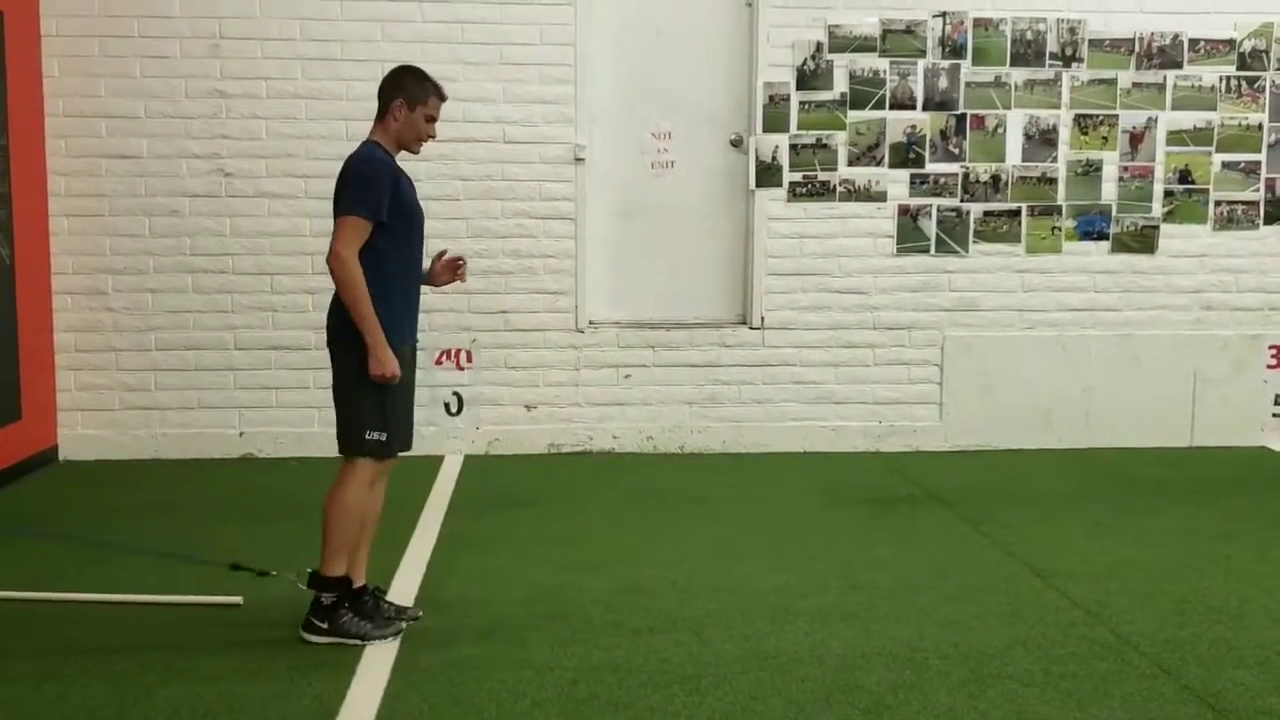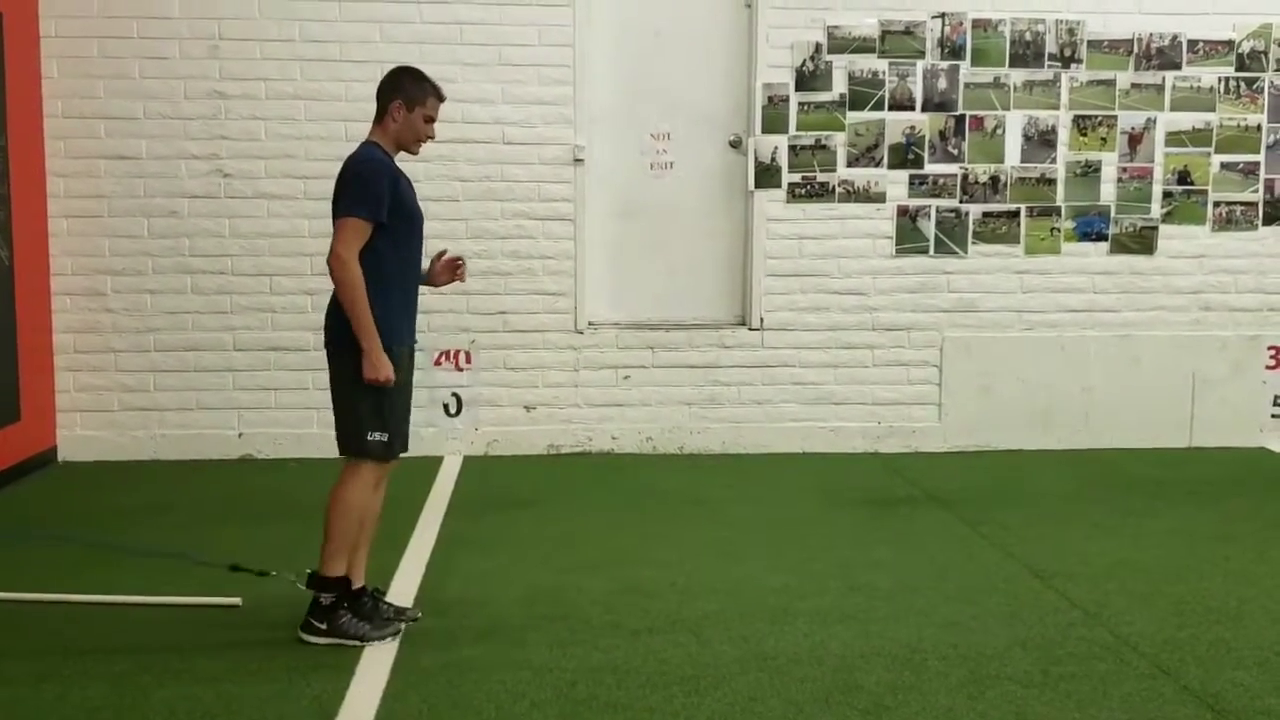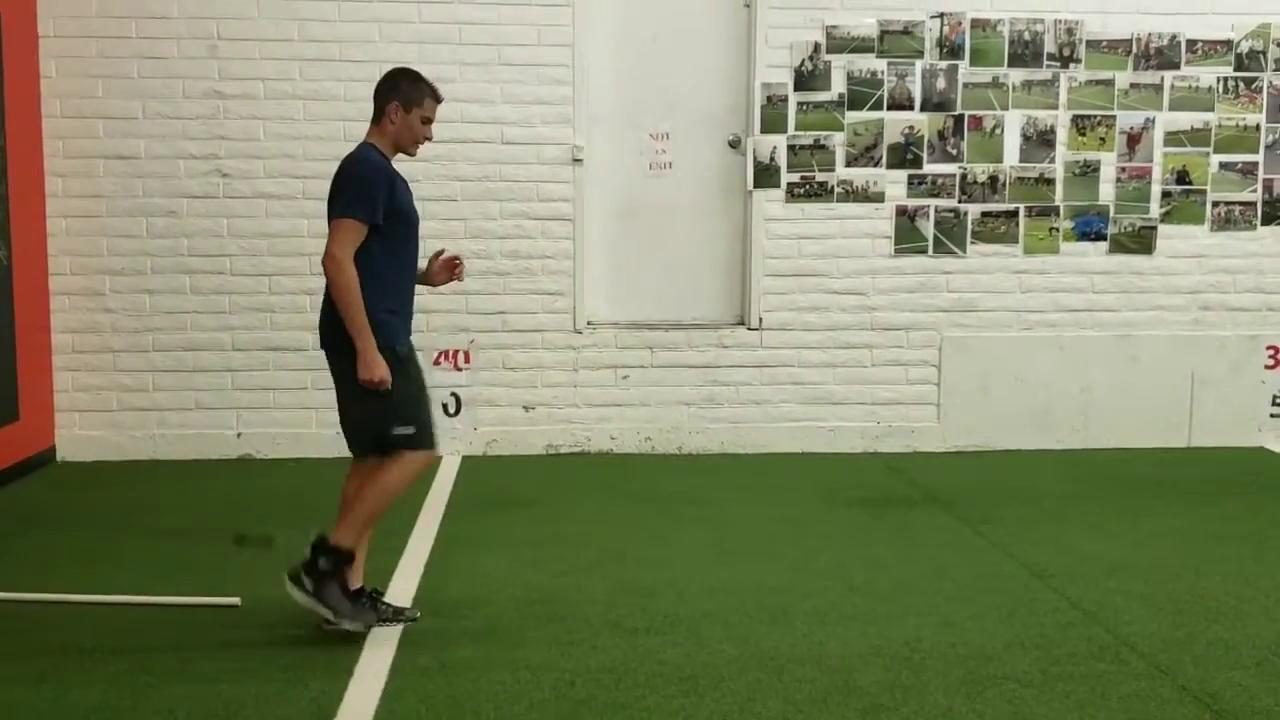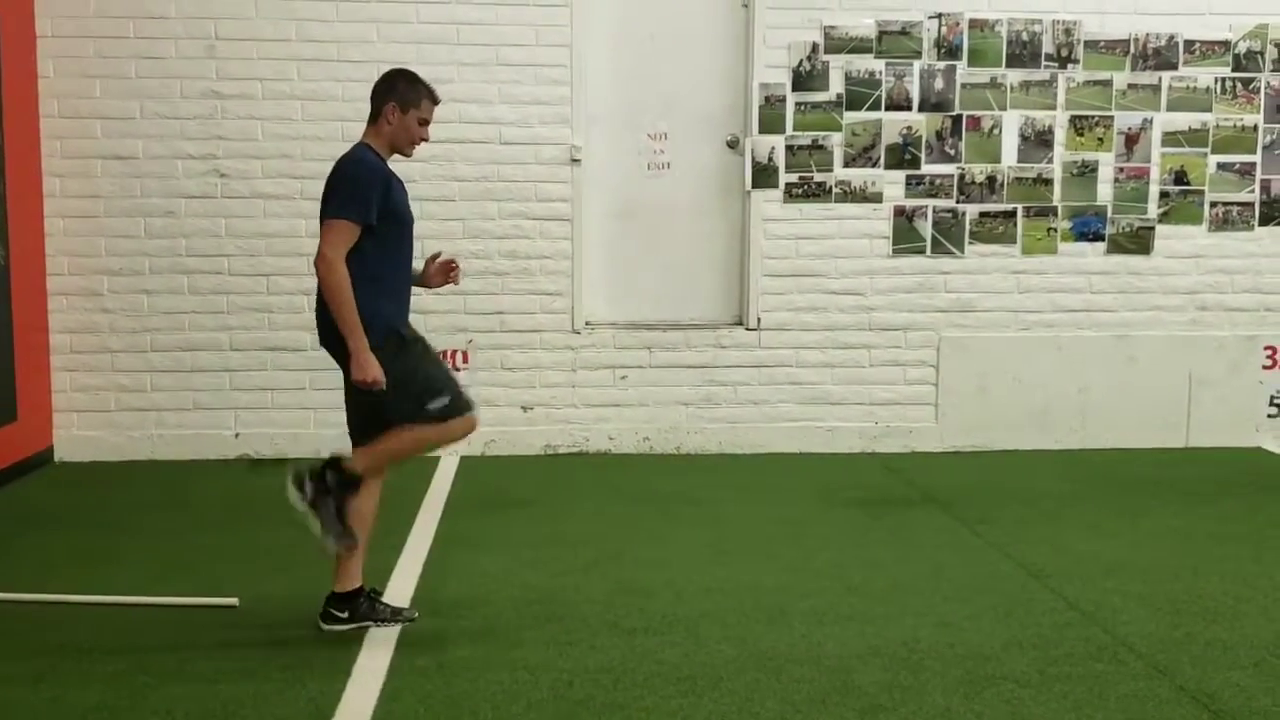
dt=0.1s
person 1, frame 1
left shoulder: (385, 170)
right shoulder: (371, 168)
right elbow: (343, 257)
left wrist: (428, 275)
right wrist: (377, 345)
left hip: (387, 337)
right hip: (370, 341)
left knee: (376, 463)
right knee: (365, 463)
left ankle: (355, 592)
right ankle: (327, 604)
person 1, frame 2
left shoulder: (384, 171)
right shoulder: (370, 169)
right elbow: (343, 259)
left wrist: (427, 275)
right wrist: (372, 349)
left hip: (386, 340)
right hip: (369, 344)
left knee: (376, 465)
right knee: (367, 465)
left ankle: (354, 593)
right ankle: (326, 604)
person 1, frame 3
left shoulder: (380, 173)
right shoulder: (366, 170)
right elbow: (339, 261)
left wrist: (424, 275)
right wrist: (368, 350)
left hip: (379, 335)
right hip: (368, 339)
left knee: (378, 460)
right knee: (410, 457)
left ankle: (350, 590)
right ankle: (321, 568)
person 1, frame 4
left shoulder: (376, 173)
right shoulder: (361, 170)
right elbow: (330, 260)
left wrist: (421, 277)
right wrist: (360, 350)
left hip: (379, 330)
right hip: (369, 335)
left knee: (374, 458)
right knee: (456, 419)
left ankle: (347, 597)
right ankle: (329, 479)
